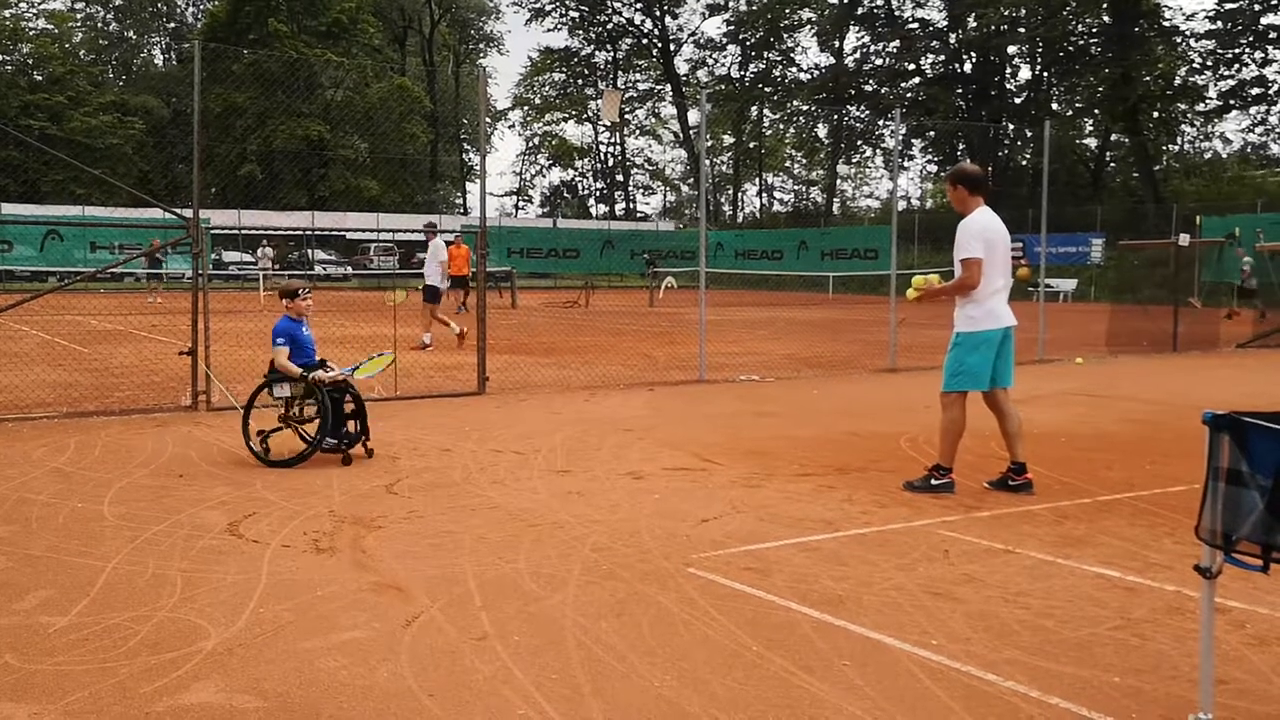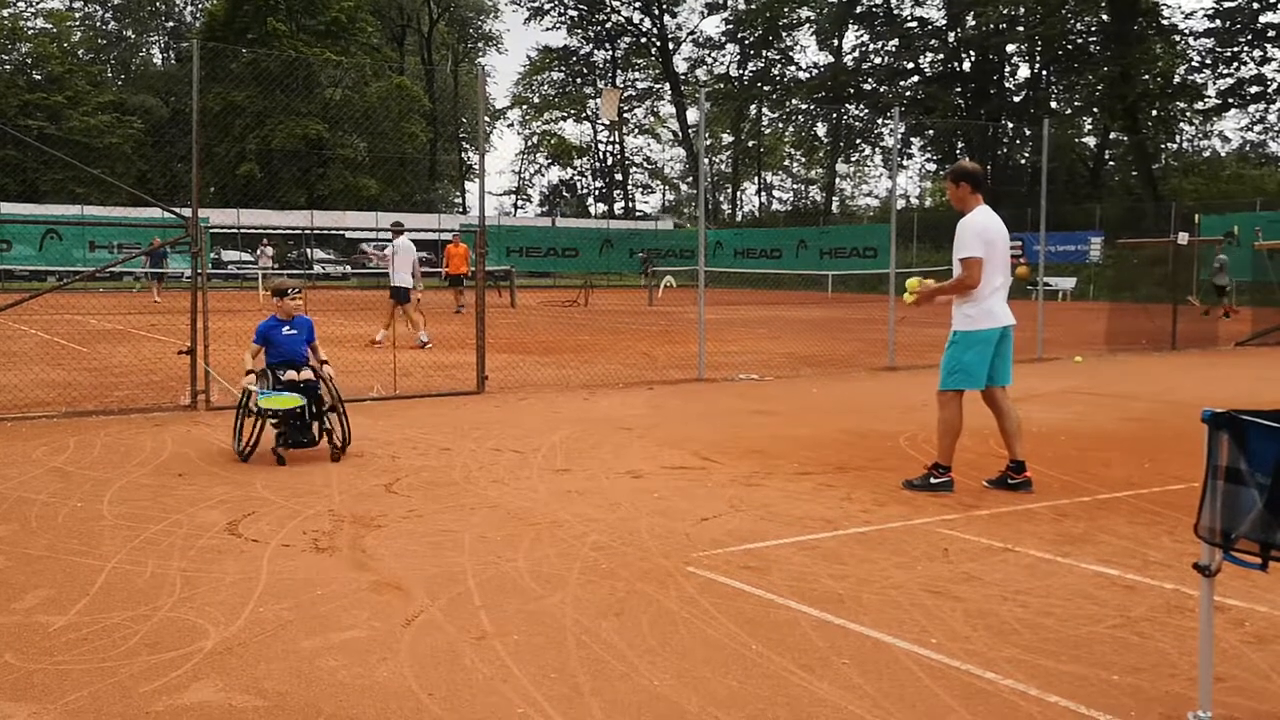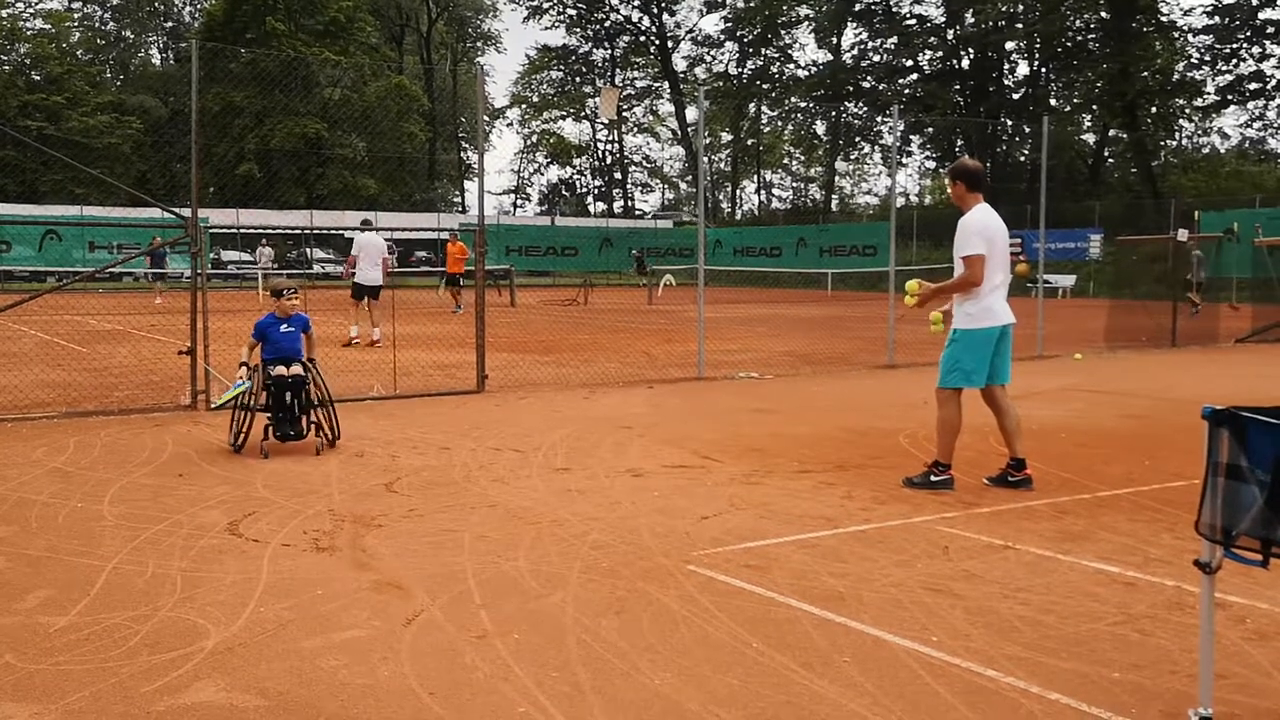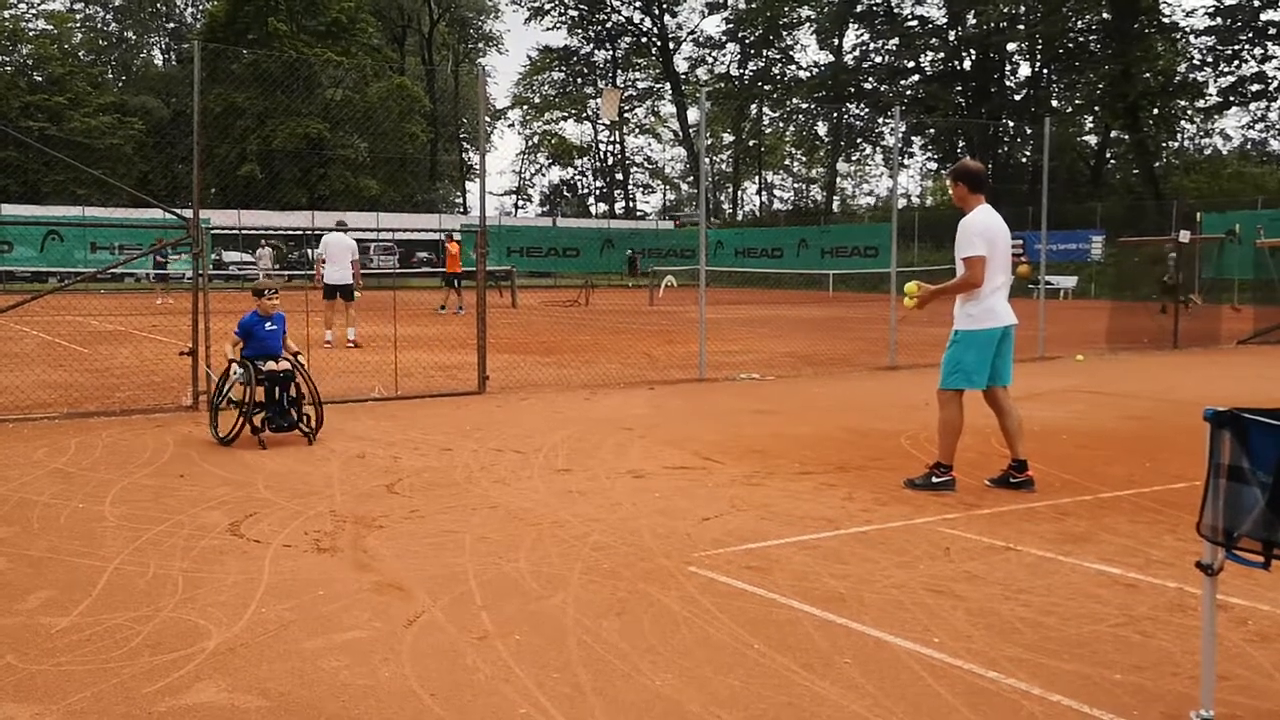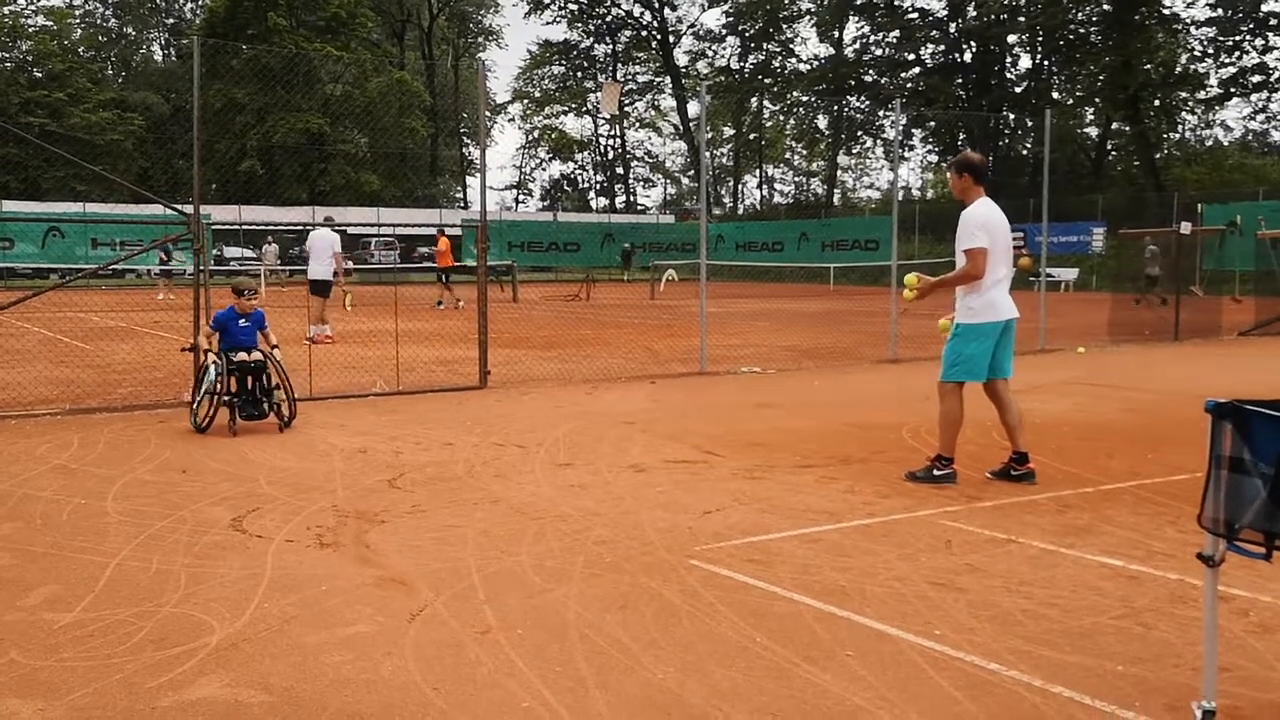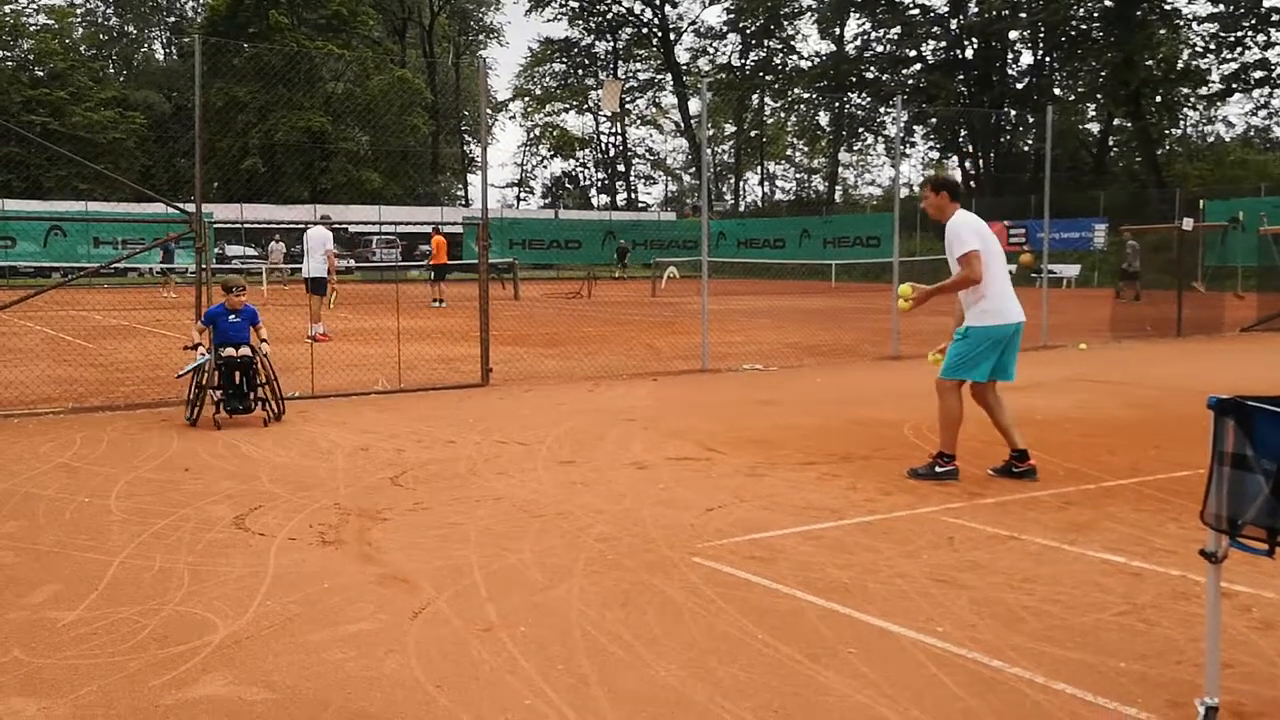
dt=0.4s
person 1, frame 1
left shoulder: (971, 225)
right shoulder: (995, 222)
left elbow: (971, 280)
left wrist: (937, 291)
right wrist: (946, 289)
left hip: (977, 325)
right hip: (1000, 321)
left knee: (952, 396)
right knee: (998, 396)
left ankle: (942, 474)
right ankle: (1018, 473)
person 1, frame 2
left shoulder: (970, 223)
right shoulder: (994, 221)
left elbow: (971, 279)
left wrist: (934, 291)
right wrist: (943, 291)
left hip: (975, 324)
right hip: (998, 320)
left knee: (949, 394)
right knee: (996, 394)
left ankle: (941, 473)
right ankle: (1017, 471)
person 1, frame 3
left shoulder: (971, 221)
right shoulder: (993, 219)
left elbow: (974, 277)
left wrist: (935, 290)
right wrist: (954, 303)
left hip: (975, 323)
right hip: (998, 319)
left knee: (948, 392)
right knee: (995, 392)
left ankle: (941, 471)
right ankle: (1018, 469)
person 1, frame 4
left shoulder: (972, 223)
right shoulder: (996, 220)
left elbow: (974, 278)
left wrist: (934, 292)
left hip: (977, 323)
right hip: (1000, 320)
left knee: (949, 393)
right knee: (997, 393)
left ankle: (943, 472)
right ankle: (1019, 470)
person 1, frame 5
left shoulder: (973, 215)
right shoulder: (995, 213)
left elbow: (975, 270)
left wrist: (934, 284)
right wrist: (960, 305)
left hip: (978, 317)
right hip: (1001, 313)
left knee: (949, 386)
right knee: (998, 386)
left ankle: (944, 465)
right ankle: (1020, 462)
person 1, frame 6
left shoulder: (959, 224)
right shoulder: (968, 224)
left elbow: (973, 275)
right elbow: (966, 295)
left wrist: (930, 291)
right wrist: (952, 339)
left hip: (988, 321)
right hip: (1008, 318)
left knee: (947, 383)
right knee: (983, 390)
left ankle: (946, 462)
right ankle: (1021, 460)
